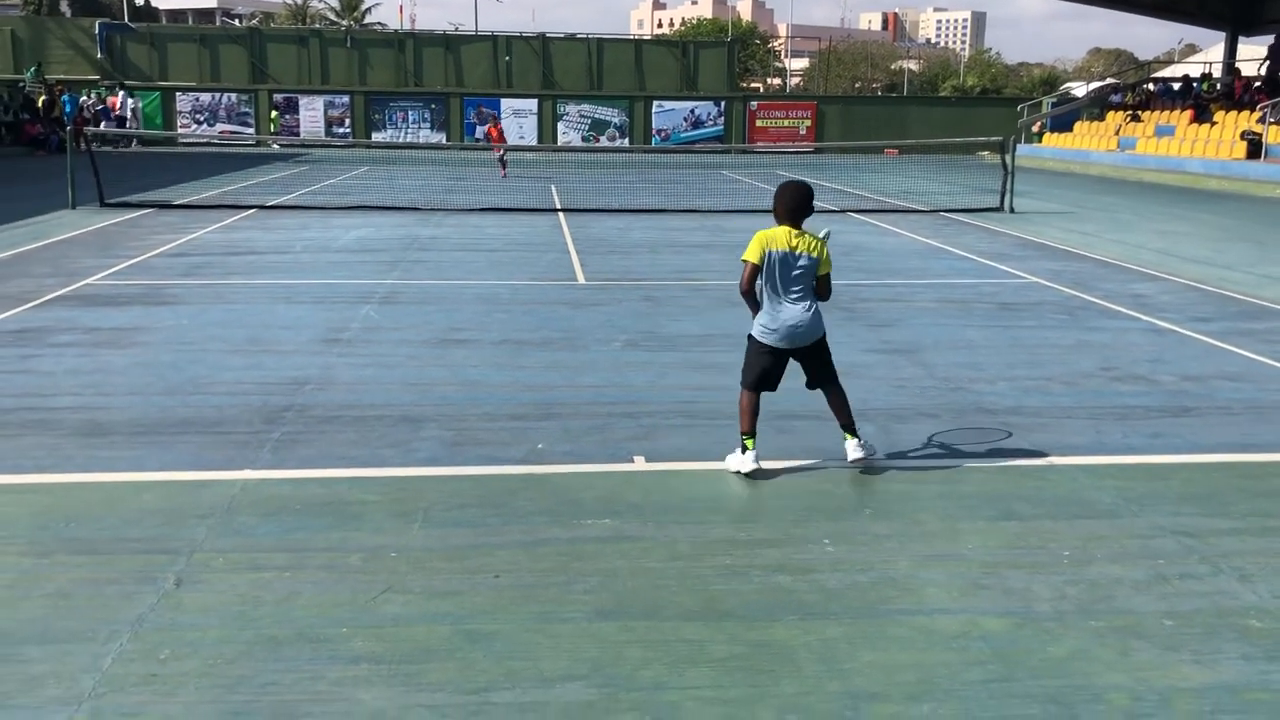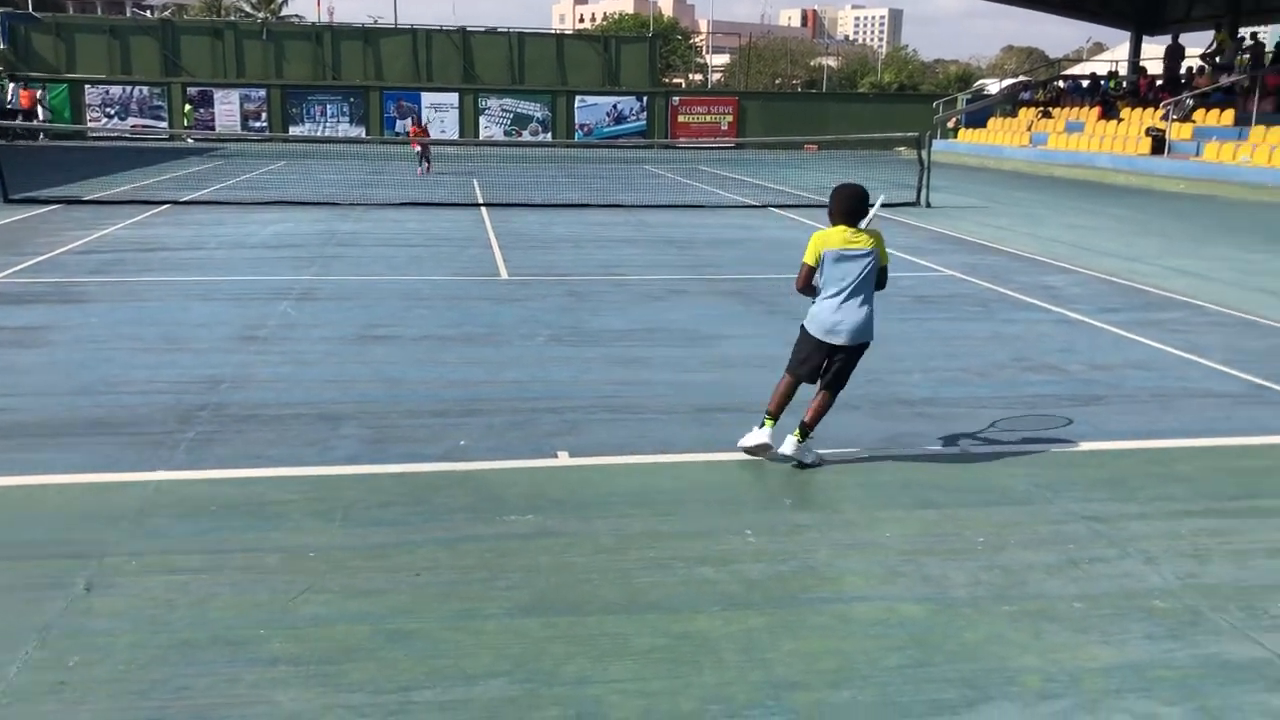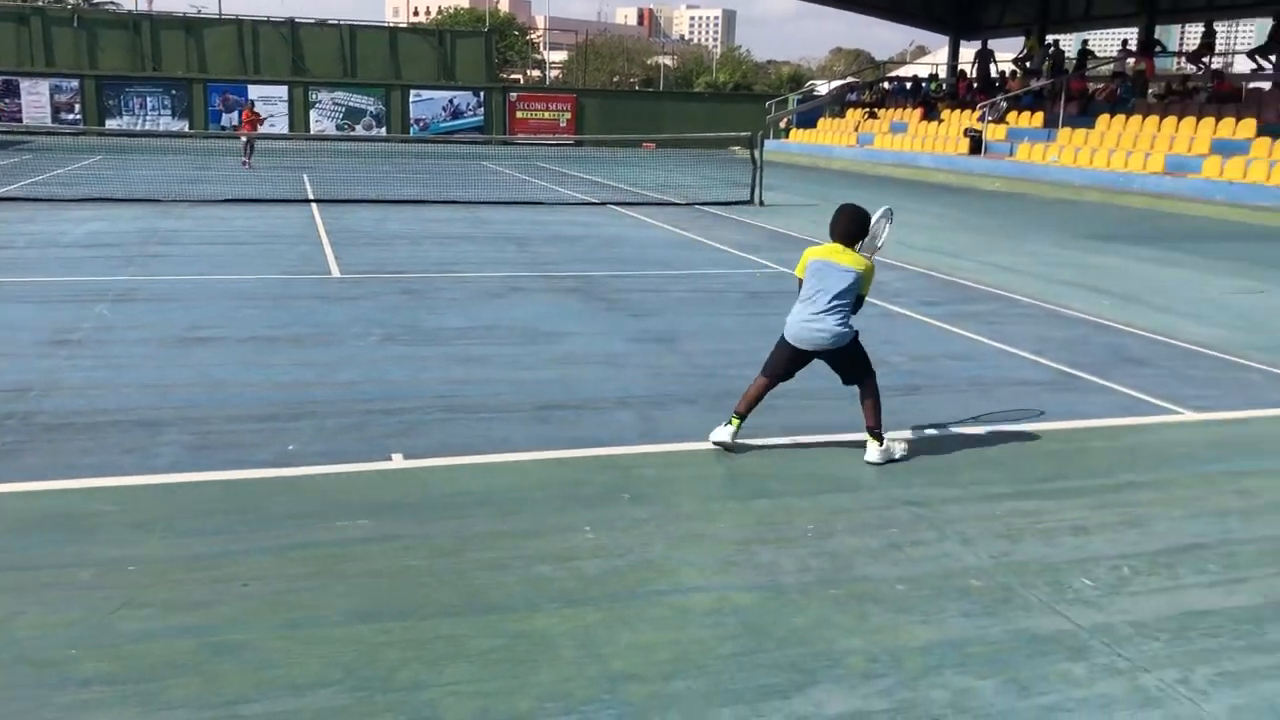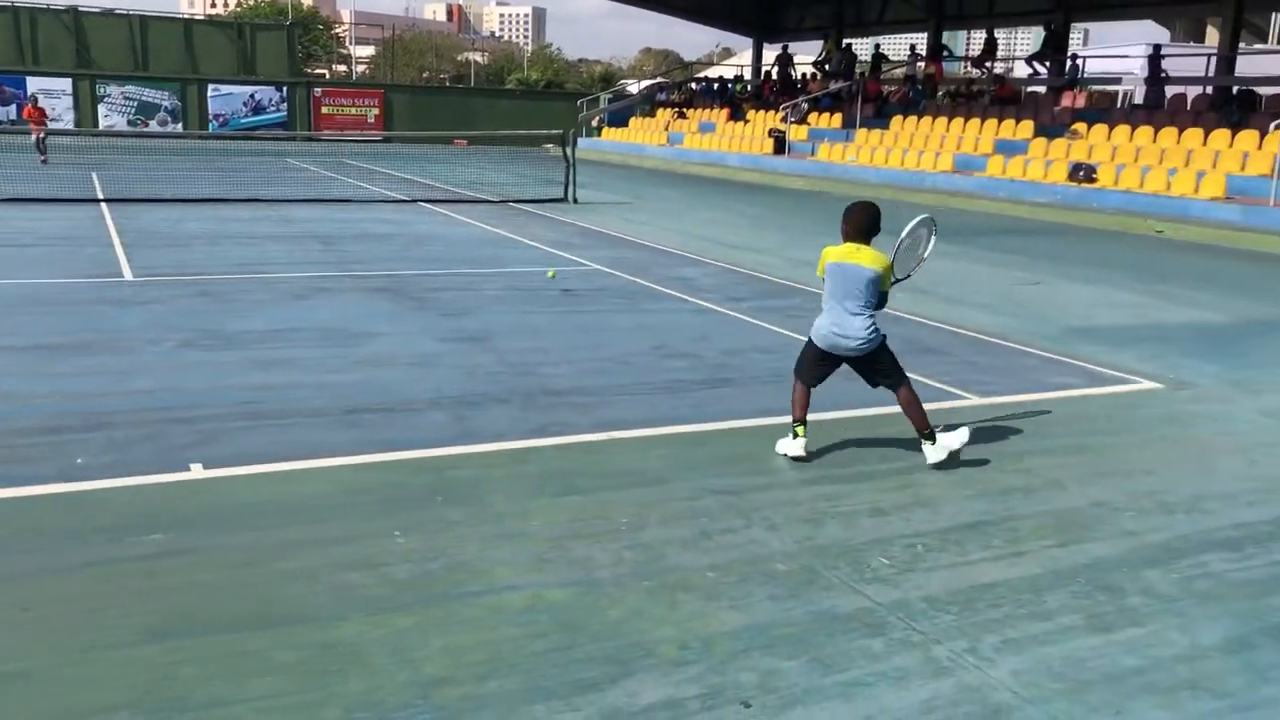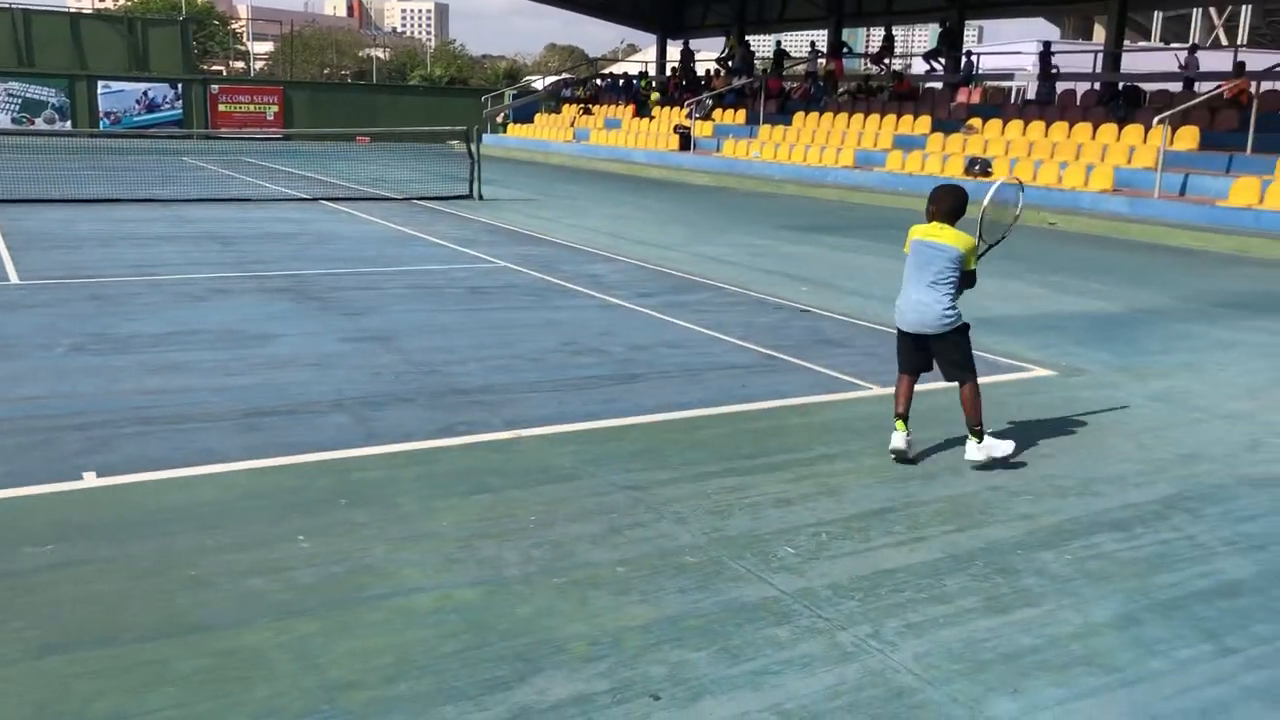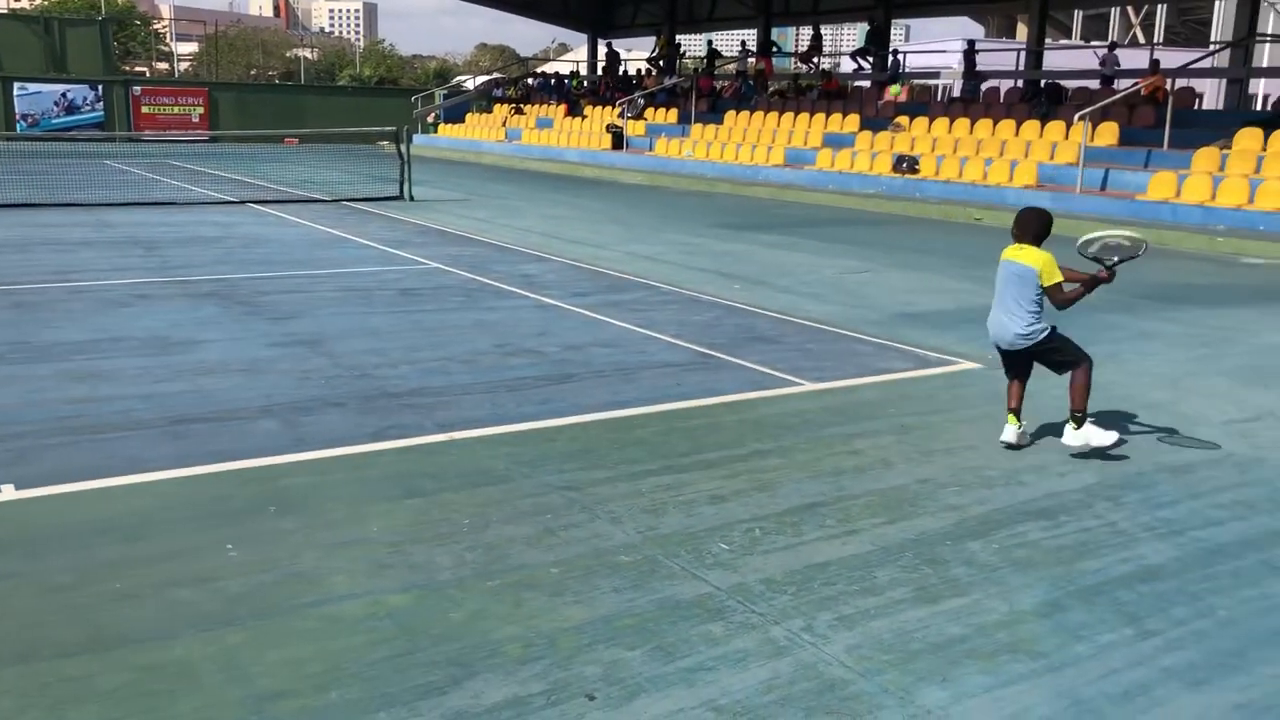
dt=0.4s
person 1, frame 1
left shoulder: (763, 240)
right shoulder: (818, 245)
left elbow: (745, 285)
right elbow: (824, 294)
left wrist: (757, 309)
left hip: (770, 329)
right hip: (809, 329)
left knee: (750, 387)
right knee: (830, 384)
left ankle: (747, 452)
right ankle: (853, 441)
person 1, frame 2
left shoulder: (821, 239)
right shoulder: (875, 240)
left elbow: (802, 285)
right elbow: (880, 283)
left hip: (820, 323)
right hip: (857, 330)
left knee: (793, 375)
right knee: (831, 387)
left ankle: (764, 430)
right ankle: (798, 441)
person 1, frame 3
left shoulder: (811, 255)
right shoulder: (864, 265)
right elbow: (856, 306)
left hip: (797, 331)
right hip: (836, 336)
left knee: (767, 377)
right knee: (866, 380)
left ankle: (730, 427)
right ankle: (876, 443)
person 1, frame 4
left shoulder: (829, 255)
right shoulder: (881, 263)
right elbow: (880, 303)
left hip: (826, 335)
right hip: (864, 338)
left knee: (802, 379)
right knee: (900, 384)
left ankle: (797, 439)
right ankle: (931, 442)
person 1, frame 5
left shoulder: (915, 233)
right shoulder: (965, 243)
right elbow: (968, 283)
left hip: (907, 315)
right hip: (942, 320)
left knee: (907, 374)
right knee: (966, 377)
left ankle: (900, 433)
right ankle: (977, 441)
person 1, frame 6
left shoulder: (1007, 253)
right shoulder: (1044, 260)
right elbow: (1060, 301)
left wrist: (1091, 277)
right wrist: (1091, 284)
left hip: (999, 331)
right hip: (1028, 334)
left knee: (1017, 376)
right knee: (1082, 363)
left ankle: (1013, 426)
right ankle: (1077, 428)
